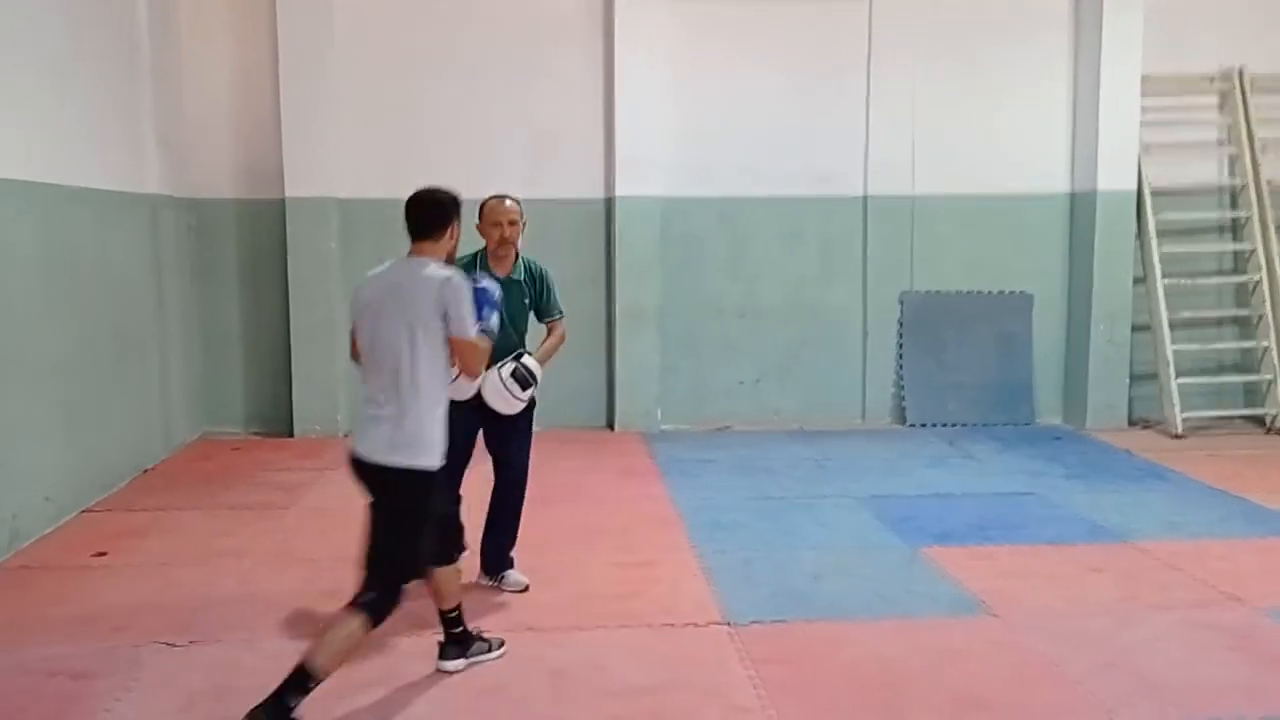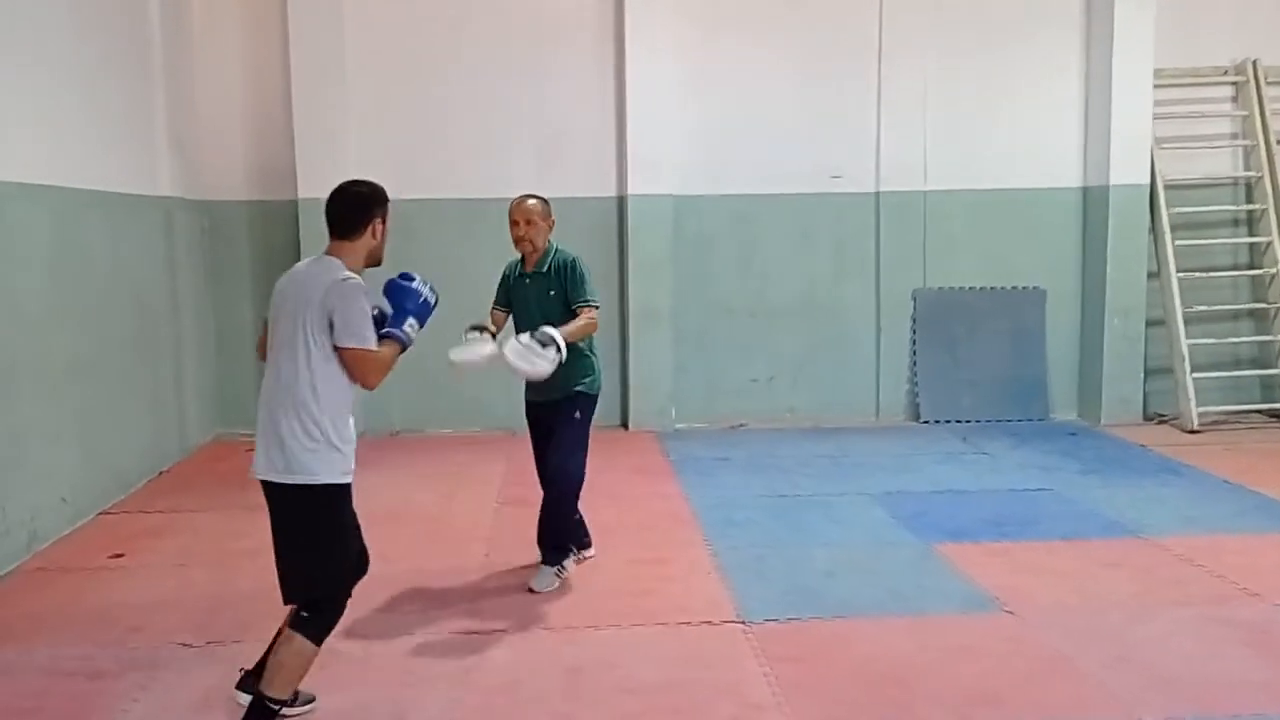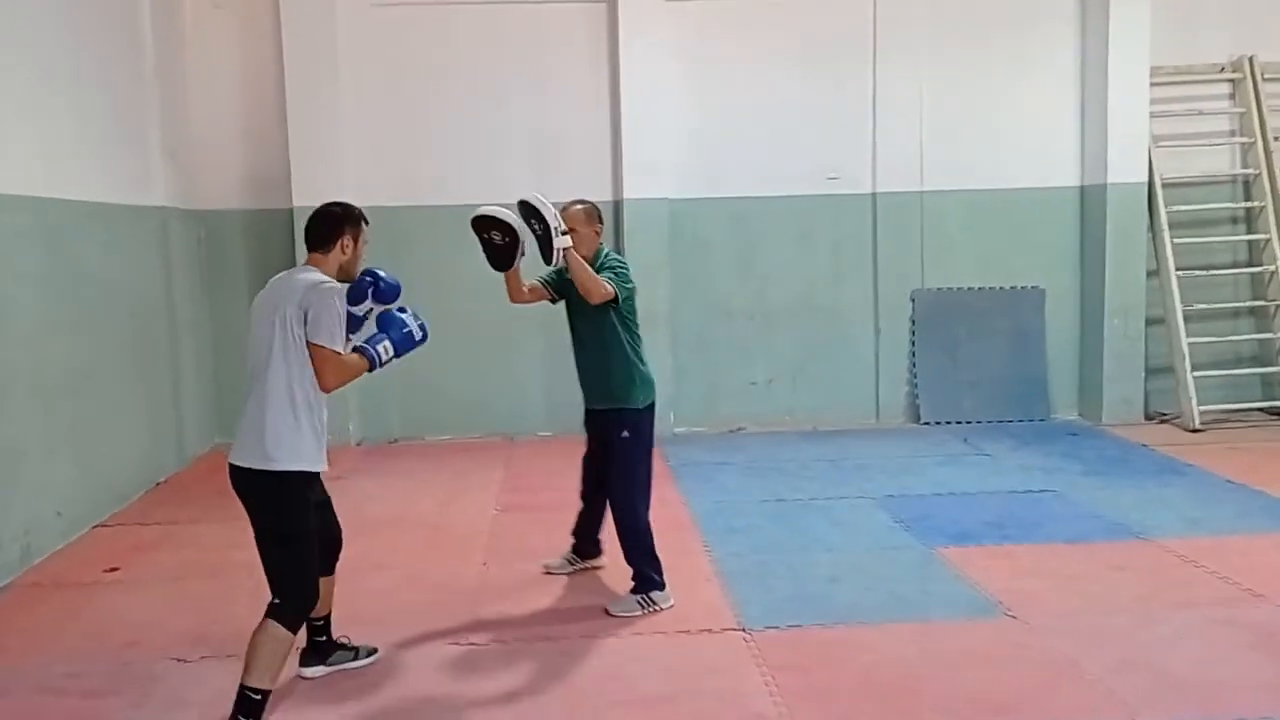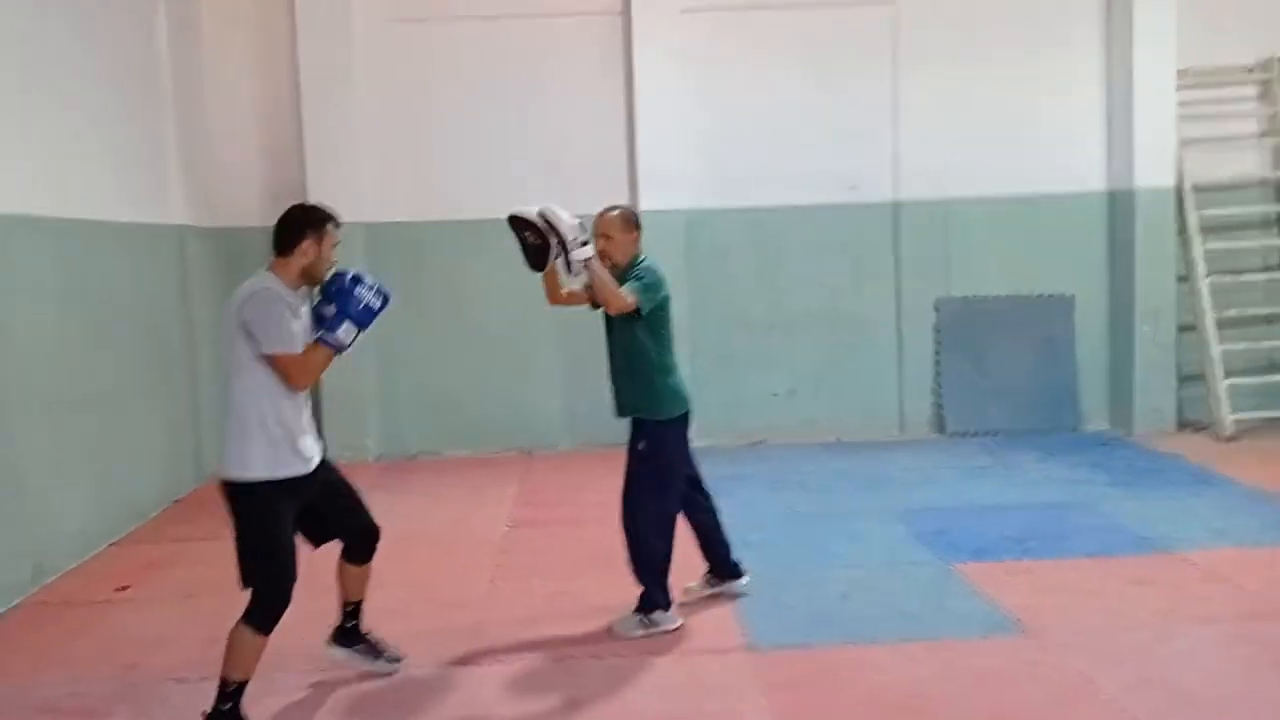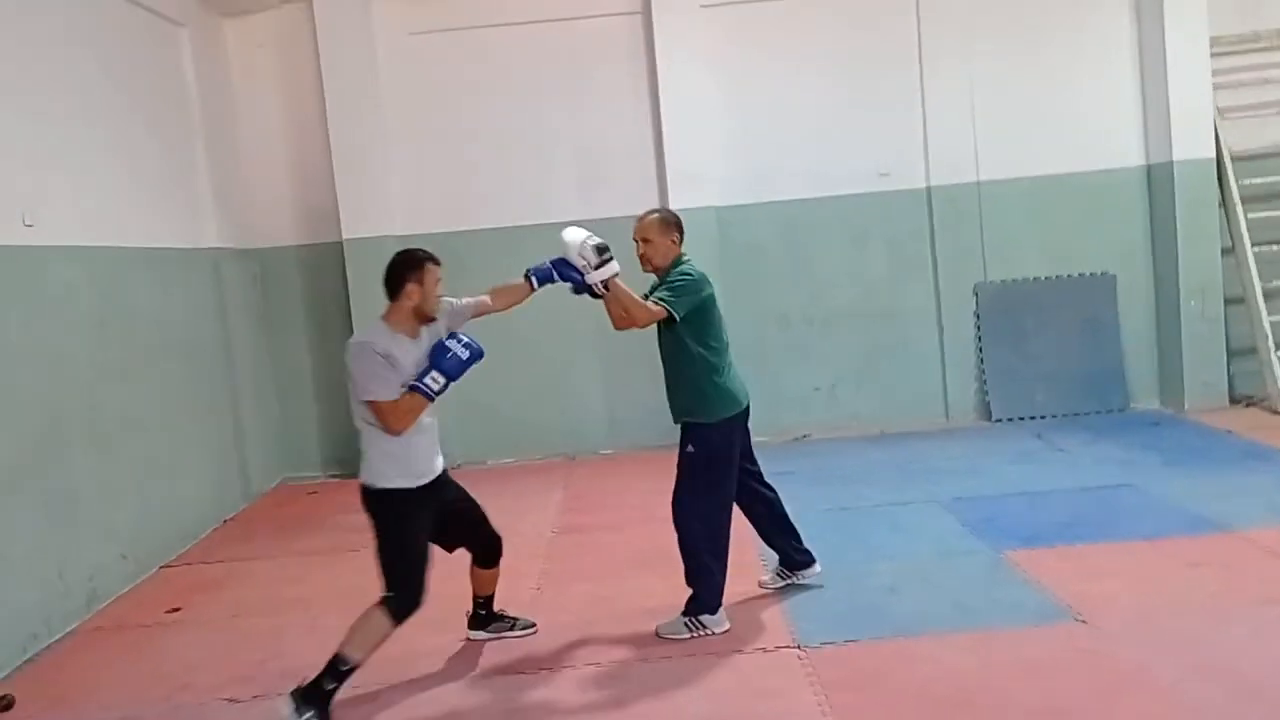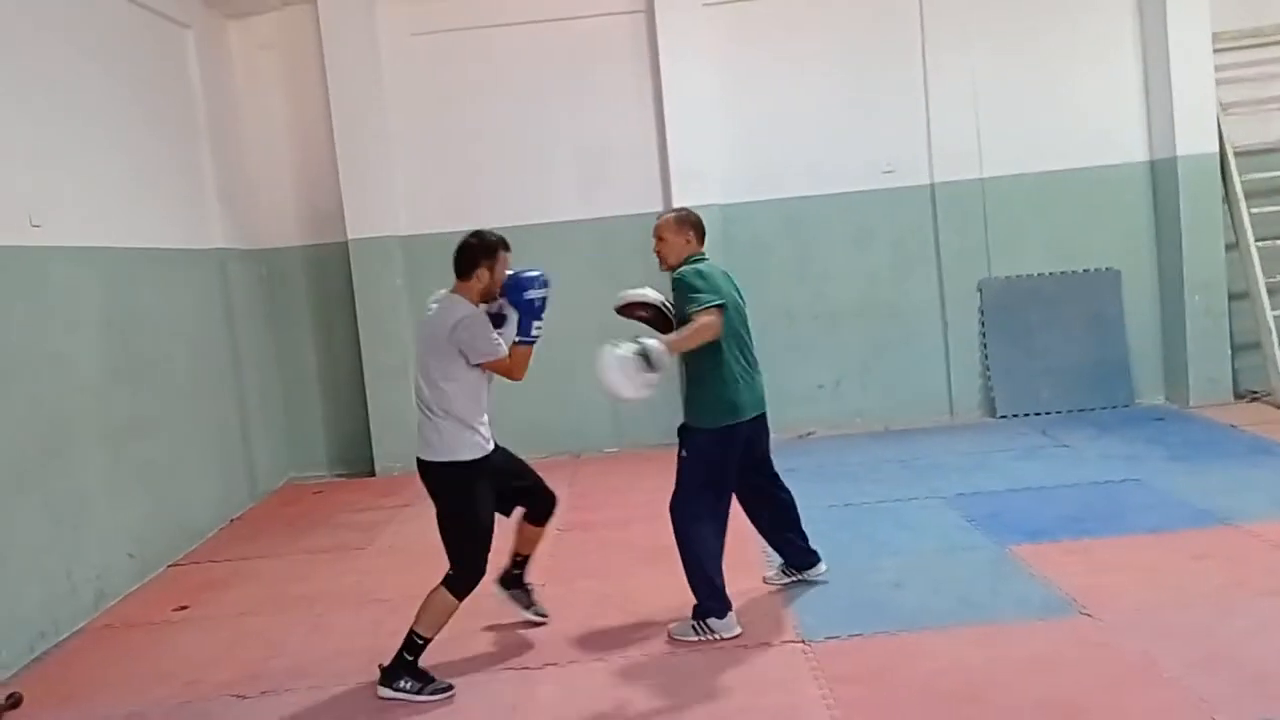
dt=0.5s
person 1, frame 1
left shoulder: (373, 283)
right shoulder: (449, 285)
right elbow: (473, 363)
right wrist: (487, 319)
left hip: (372, 449)
right hip: (410, 458)
left knee: (442, 536)
right knee: (381, 594)
left ankle: (457, 640)
person 1, frame 2
left shoulder: (295, 277)
right shoulder: (343, 287)
left elbow: (266, 348)
right elbow: (368, 373)
right wrist: (406, 322)
left hip: (288, 462)
right hip: (311, 470)
left knee: (347, 566)
right knee: (323, 601)
left ankle: (265, 675)
person 1, frame 3
left shoulder: (281, 287)
right shoulder: (322, 290)
right elbow: (331, 374)
left wrist: (359, 313)
right wrist: (386, 342)
left hip: (278, 459)
right hip: (278, 466)
left knee: (325, 544)
right knee: (291, 596)
left ankle: (320, 645)
person 1, frame 4
left shoulder: (290, 295)
right shoulder: (262, 298)
right elbow: (300, 375)
left wrist: (330, 313)
right wrist: (347, 323)
left hip: (303, 460)
right hip: (259, 476)
left knee: (362, 534)
right knee: (272, 597)
left ankle: (350, 632)
person 1, frame 5
left shoulder: (434, 319)
right shoulder: (368, 348)
left elbow: (492, 301)
right elbow: (395, 421)
left wrist: (544, 274)
right wrist: (436, 373)
left hip: (428, 477)
right hip: (393, 491)
left knee: (487, 545)
right knee: (403, 600)
left ankle: (485, 616)
person 1, frame 6
left shoulder: (447, 305)
right shoulder: (466, 317)
left elbow: (487, 325)
right elbow: (514, 368)
left wrist: (508, 307)
right wrist: (528, 316)
left hip: (474, 448)
right hip: (457, 459)
left knee: (540, 500)
right knee: (467, 570)
left ankle: (515, 578)
right ankle: (400, 669)
person 2, frame 1
left shoulder: (535, 275)
right shoulder: (459, 271)
left elbow: (557, 330)
left wrist: (533, 365)
left knee: (511, 476)
right knee: (444, 471)
left ankle: (496, 563)
person 2, frame 2
left shoulder: (569, 265)
right shoulder: (511, 274)
left elbow: (590, 320)
right elbow: (497, 319)
left wrist: (557, 337)
right wrist: (482, 334)
left hip: (576, 385)
right hip: (536, 388)
left knee: (564, 469)
right knee: (549, 473)
left ankle: (556, 556)
right ankle: (577, 542)
person 2, frame 3
left shoulder: (614, 268)
right shoulder: (569, 273)
left elbow: (597, 294)
right elbow: (521, 295)
left wrist: (565, 251)
left hip: (629, 399)
right hip: (600, 399)
left knee: (628, 490)
right knee: (596, 480)
left ankle: (652, 587)
right ankle: (584, 550)
person 2, frame 4
left shoulder: (648, 277)
right shoulder: (611, 278)
left elbow: (617, 305)
right elbow: (558, 297)
left wrist: (587, 259)
right wrist: (548, 262)
left hip: (660, 410)
right hip: (656, 408)
left knee: (644, 506)
right knee: (686, 492)
left ankle: (657, 608)
right ankle: (726, 572)
person 2, frame 5
left shoulder: (689, 279)
right shoulder: (664, 283)
left elbow: (642, 316)
right elbow: (621, 321)
left wrist: (608, 277)
right wrist: (601, 285)
left hip: (713, 412)
right hip: (721, 407)
left knee: (693, 507)
right knee: (749, 485)
left ankle: (706, 612)
right ankle: (798, 560)
person 2, frame 6
left shoulder: (689, 277)
right shoulder: (717, 276)
left elbow: (709, 326)
left wrist: (662, 345)
left hip: (711, 416)
right hip: (749, 408)
left knee: (692, 511)
right knee: (763, 487)
left ankle: (714, 615)
right ankle: (803, 560)
